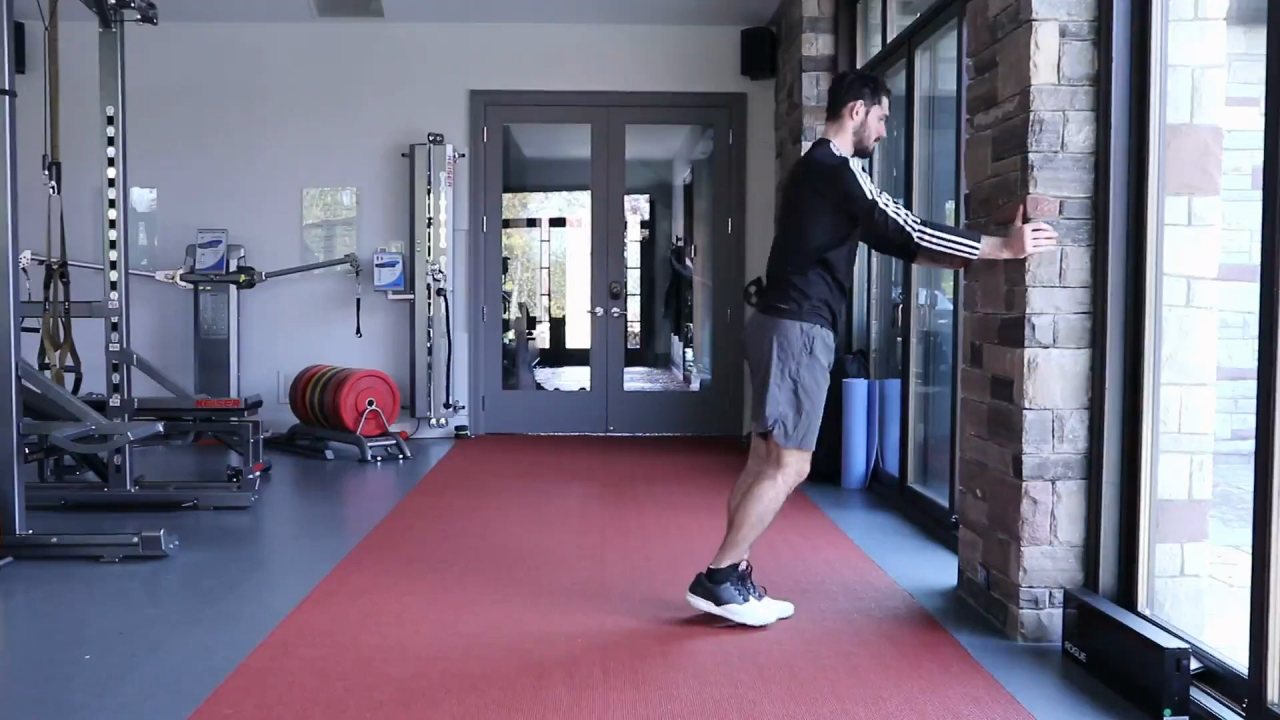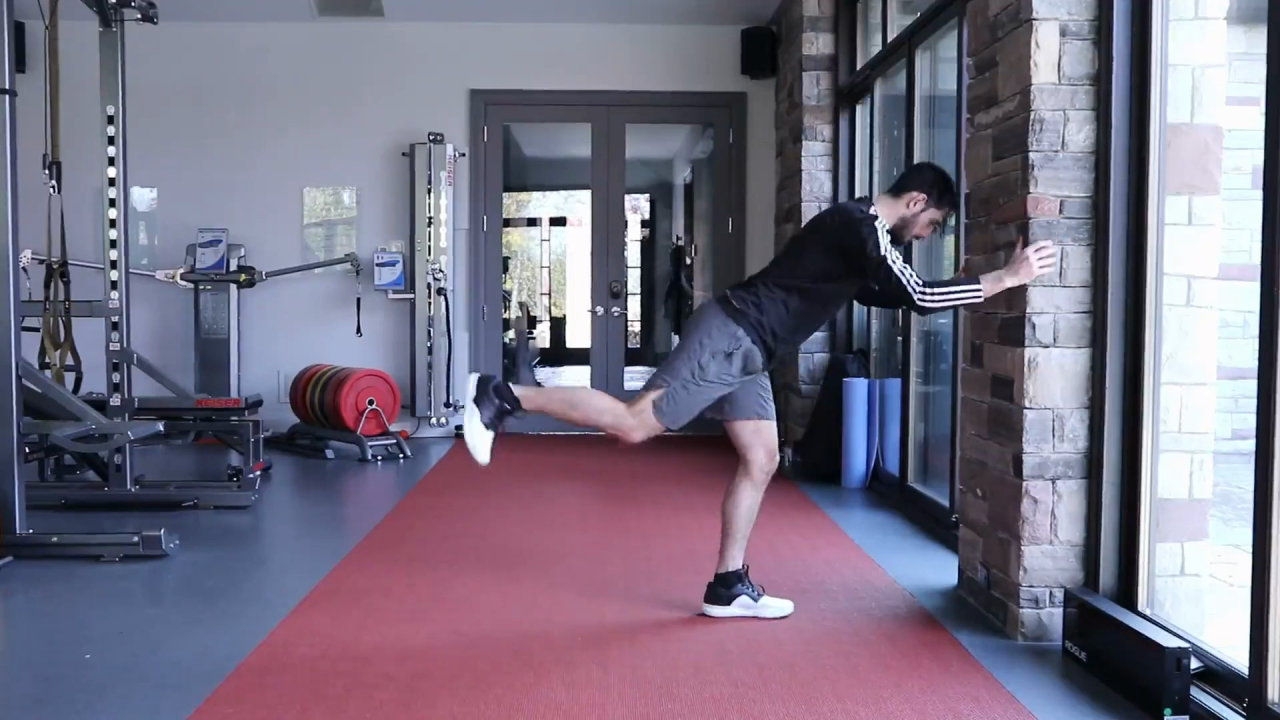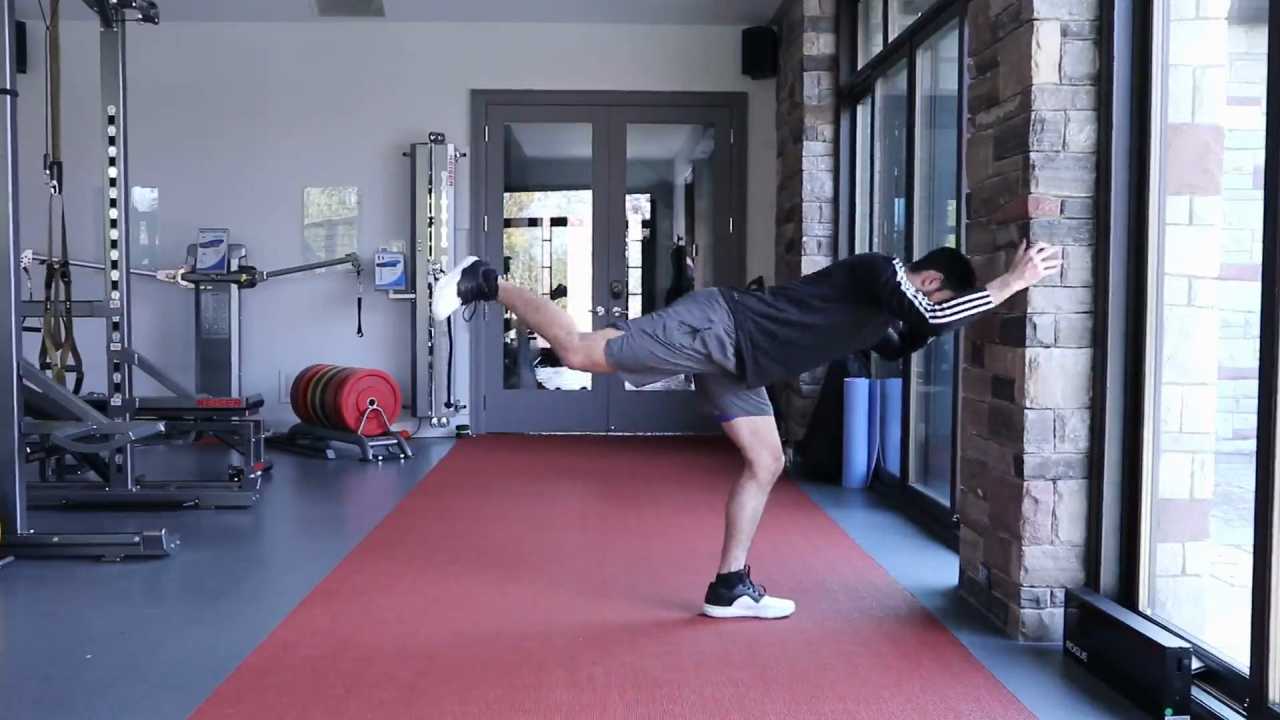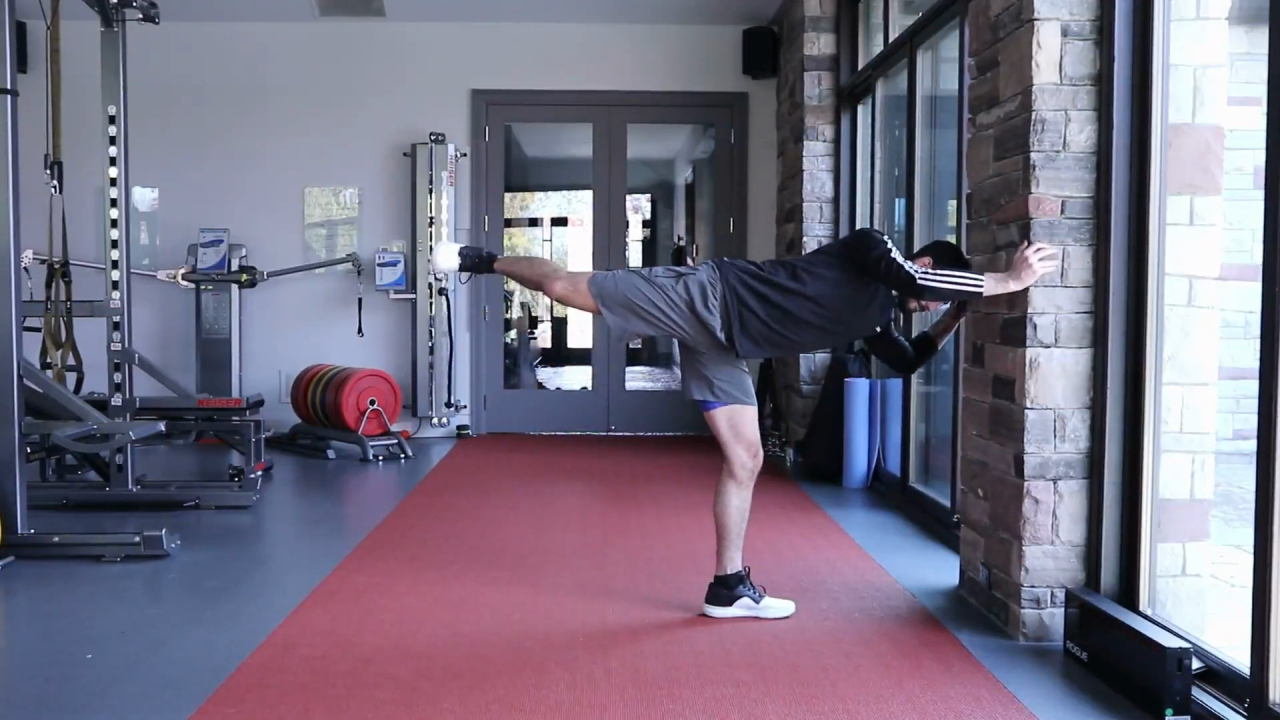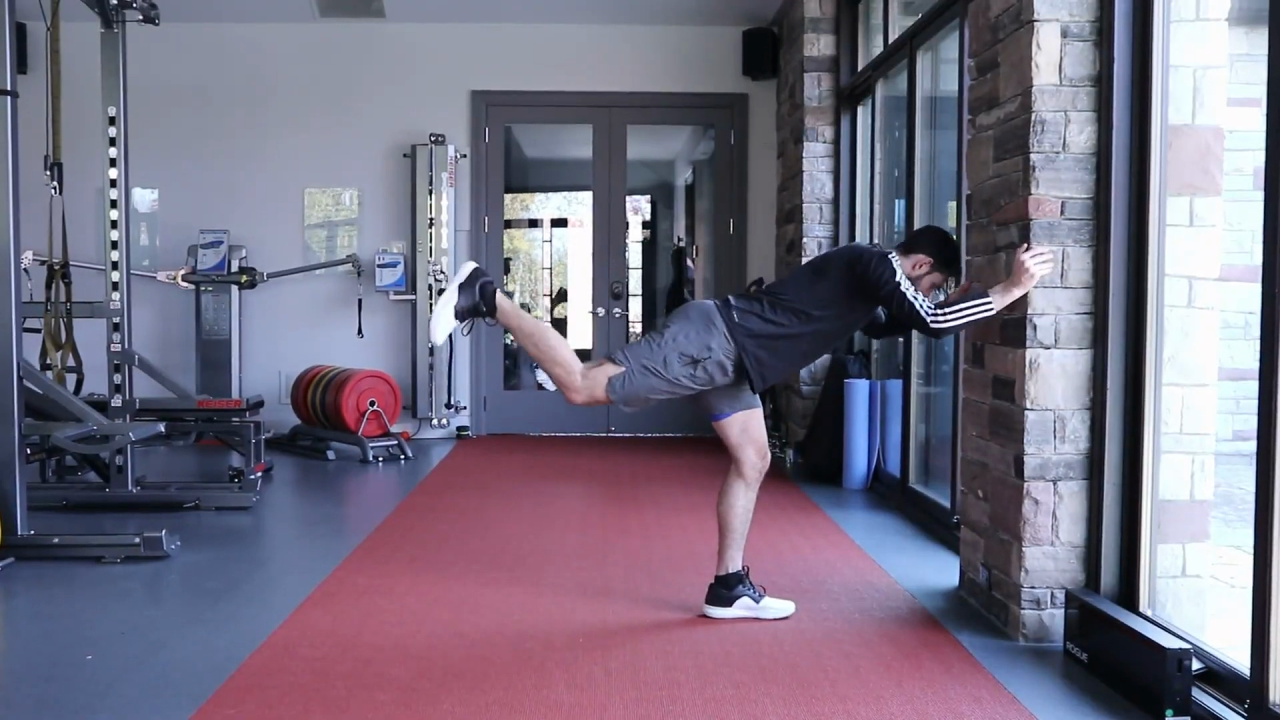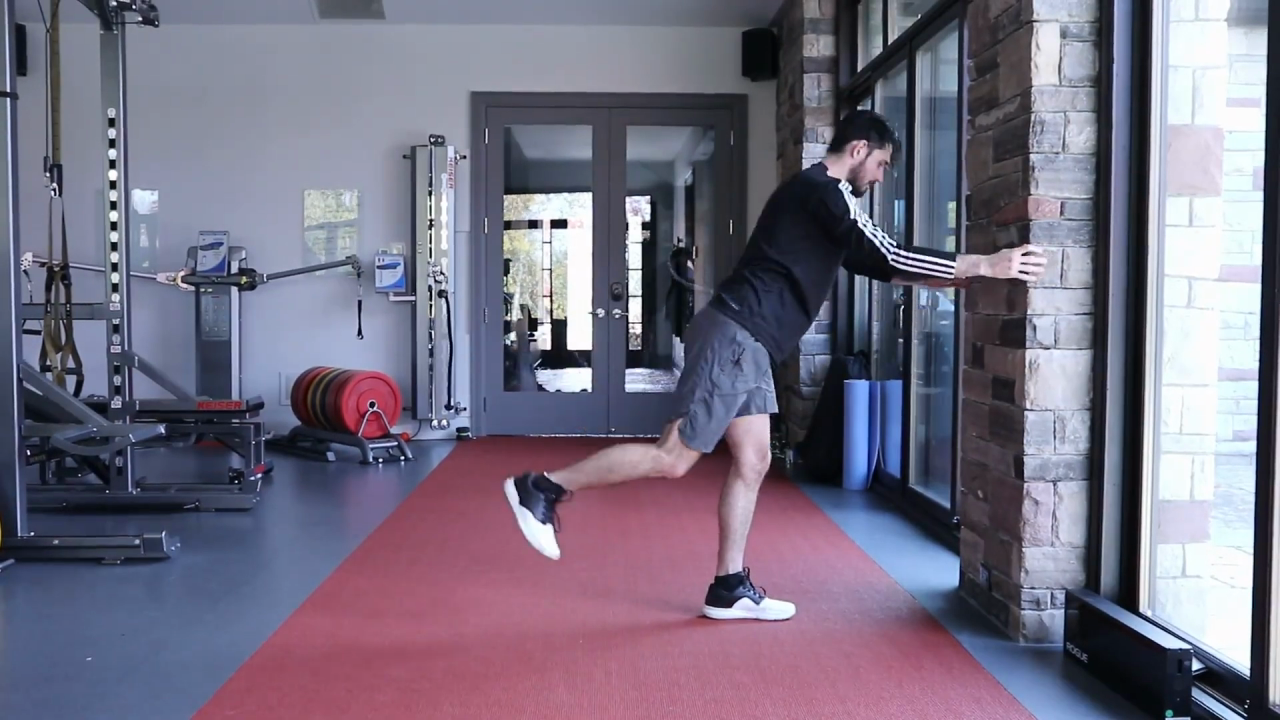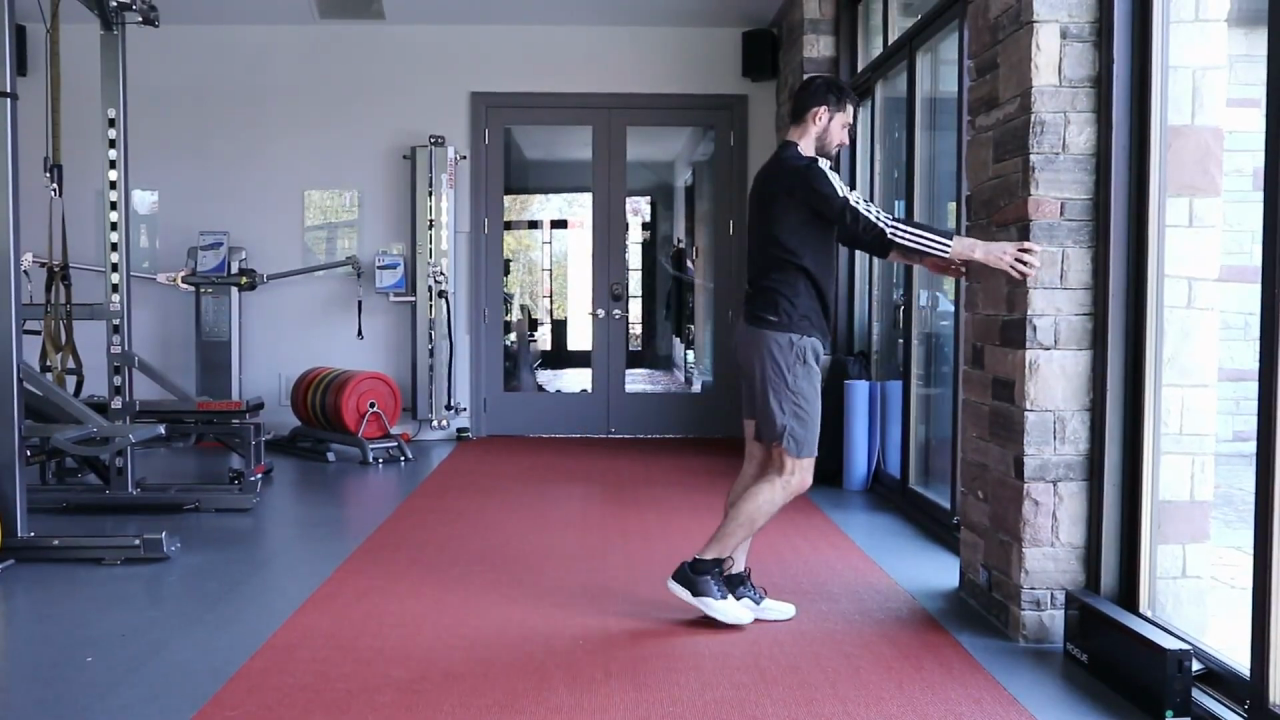
dt=0.7s
person 1, frame 1
left shoulder: (821, 170)
right shoulder: (837, 169)
left elbow: (890, 239)
right elbow: (907, 230)
left wrist: (972, 256)
right wrist: (1003, 248)
left hip: (786, 326)
right hip: (798, 329)
left knee: (766, 459)
right knee: (789, 465)
left ankle: (732, 578)
right ankle: (717, 579)
person 1, frame 2
left shoulder: (863, 230)
right shoulder: (864, 226)
left elbow: (891, 294)
right elbow: (919, 298)
left wrist: (972, 286)
right wrist: (1006, 277)
left hip: (742, 349)
right hip: (727, 337)
left knee: (761, 461)
right knee: (634, 424)
left ankle: (730, 588)
right ankle: (501, 399)
person 1, frame 3
left shoulder: (883, 309)
right shoulder: (881, 270)
left elbow: (909, 340)
right elbow: (933, 319)
right wrist: (1013, 281)
left hip: (730, 359)
right hip: (712, 327)
left knee: (766, 462)
right knee: (579, 349)
left ankle: (729, 586)
right ankle: (488, 284)
person 1, frame 4
left shoulder: (875, 308)
right shoulder: (871, 247)
left elbow: (908, 358)
right elbow: (921, 278)
left wrist: (957, 316)
right wrist: (1008, 280)
left hip: (723, 343)
right hip: (705, 297)
left knee: (745, 461)
right knee: (566, 286)
left ankle: (728, 587)
right ankle: (485, 261)
person 1, frame 5
left shoulder: (866, 285)
right shoulder: (874, 263)
left elbow: (892, 324)
right elbow: (931, 322)
left wrist: (952, 306)
right wrist: (1009, 290)
left hip: (724, 357)
right hip: (711, 342)
left knee: (752, 460)
right knee: (580, 385)
left ankle: (729, 587)
right ankle: (485, 296)
person 1, frame 6
left shoulder: (813, 193)
right shoulder: (823, 191)
left elbow: (865, 261)
right elbow: (883, 252)
left wrist: (941, 276)
right wrist: (984, 264)
left hip: (748, 342)
right hip: (735, 336)
left knee: (753, 461)
right knee: (673, 457)
left ankle: (730, 588)
right ankle: (543, 489)
person 1, frame 7
left shoulder: (784, 171)
right shoulder: (804, 172)
left elbow: (857, 231)
right elbow: (876, 225)
left wrist: (923, 260)
right wrist: (978, 250)
left hip: (771, 332)
right hip: (787, 336)
left knee: (762, 465)
right knee: (792, 474)
left ankle: (732, 582)
right ankle: (700, 571)
